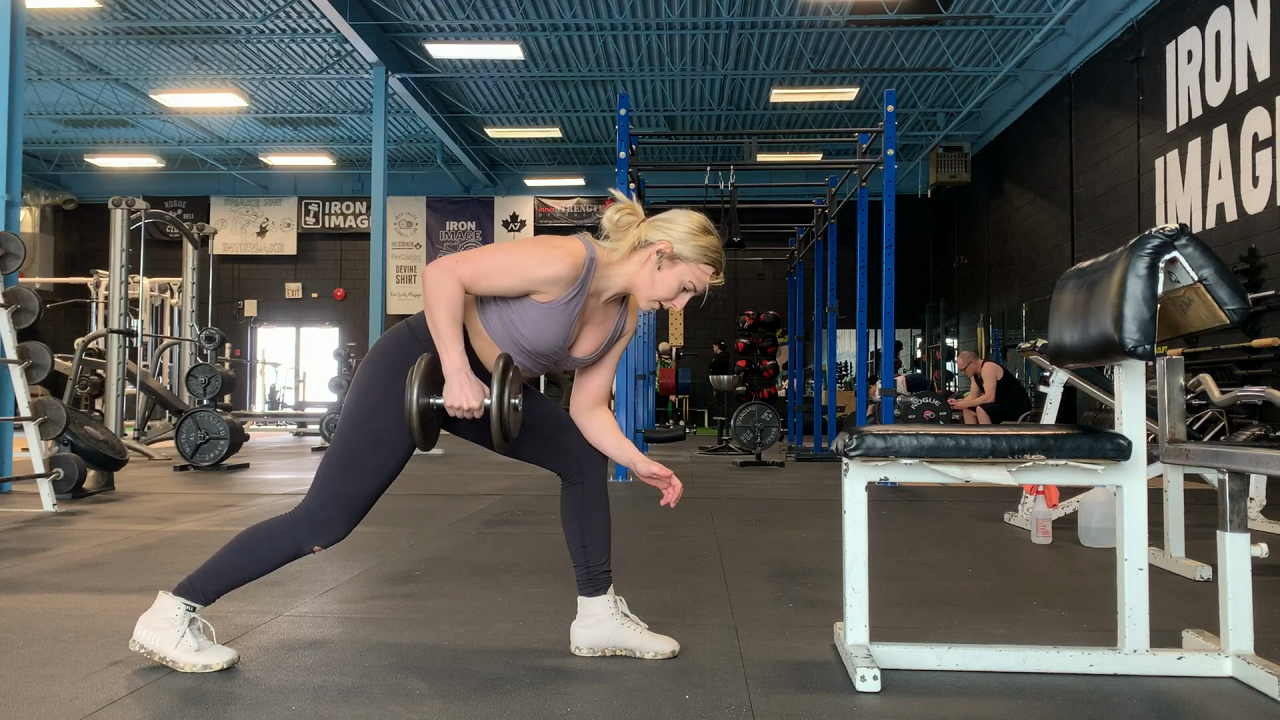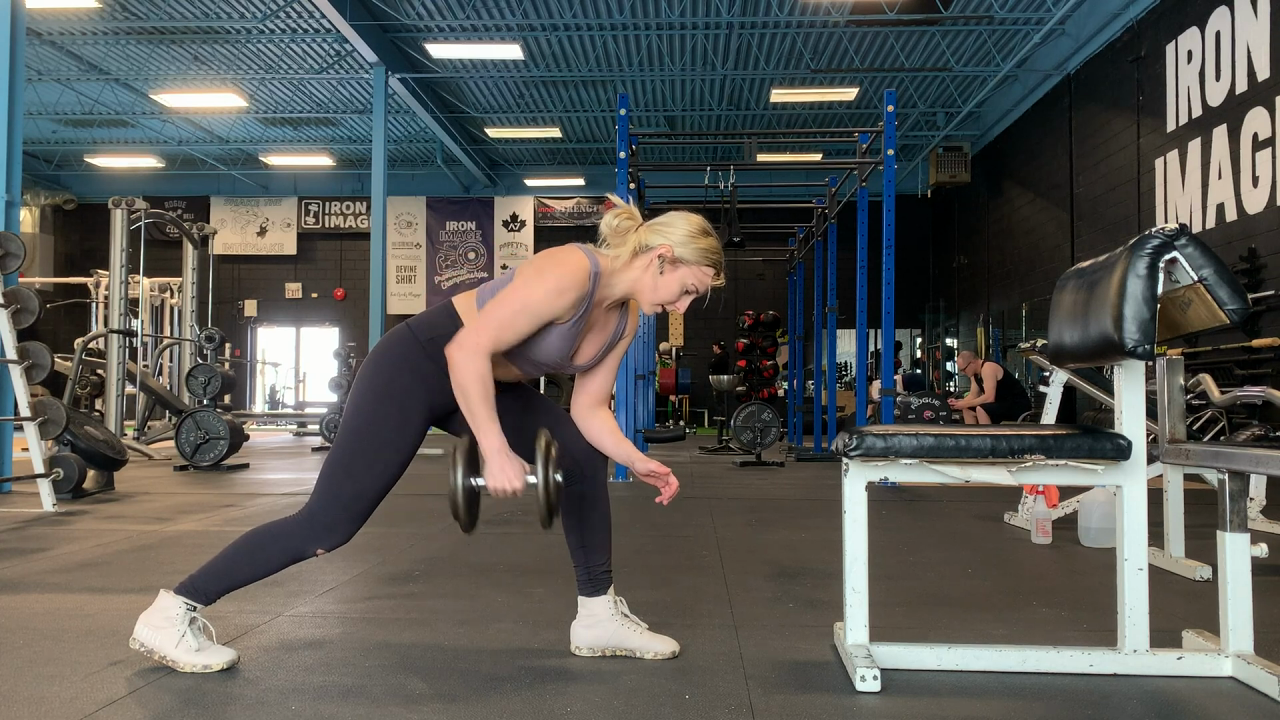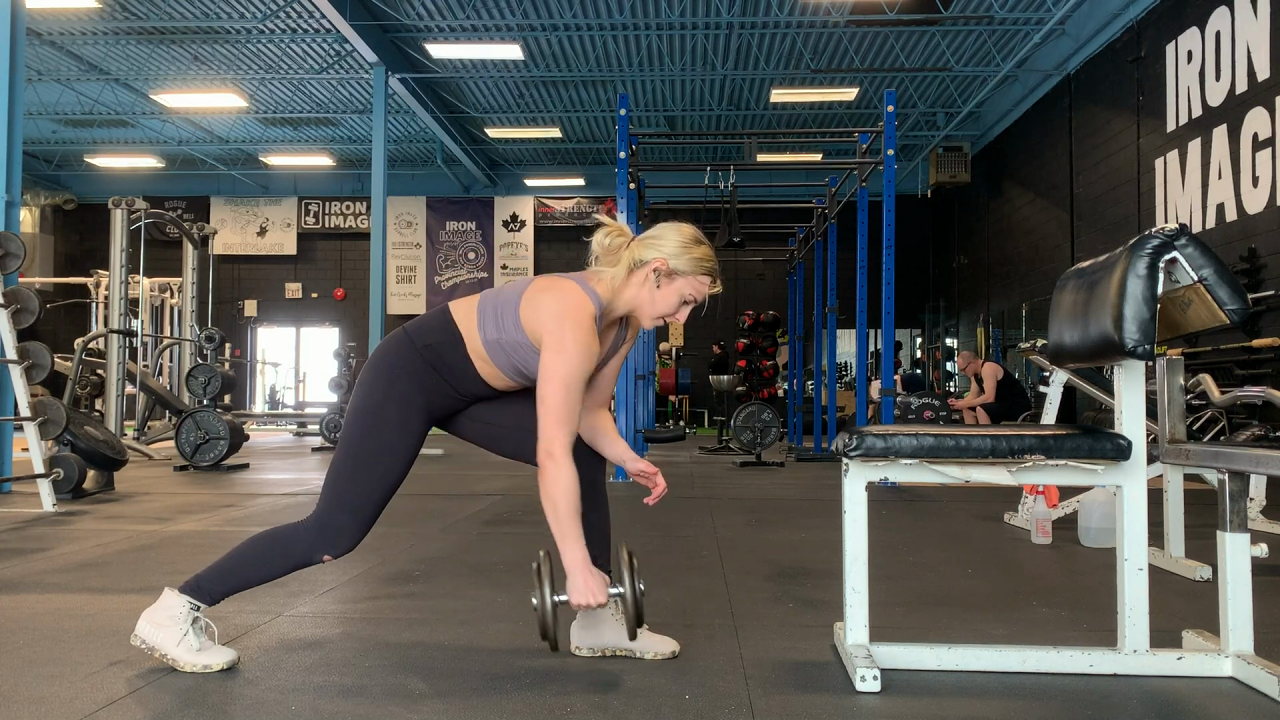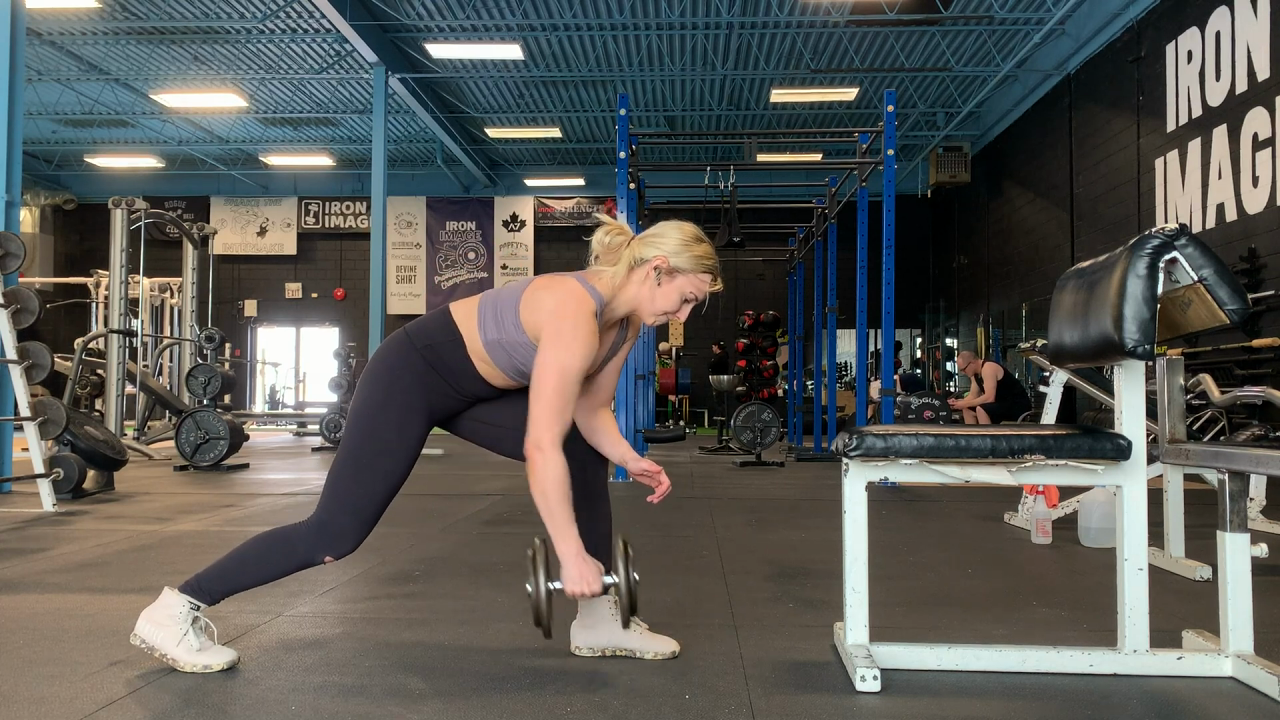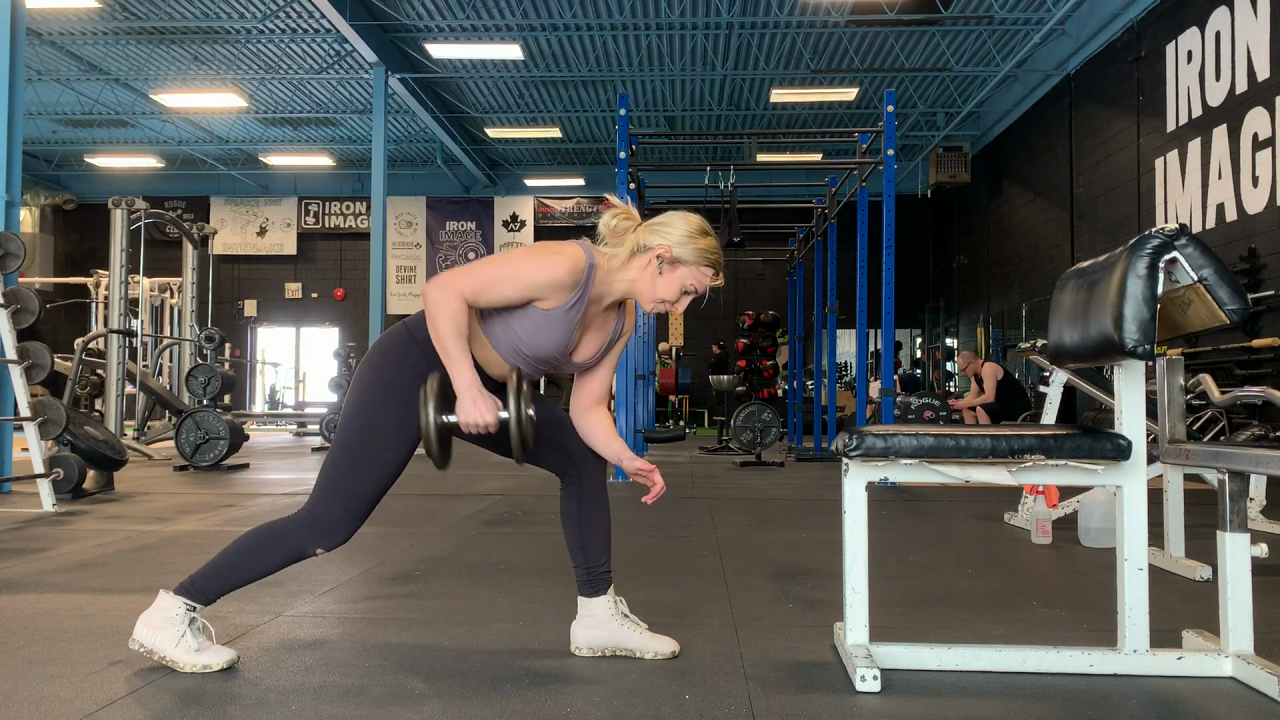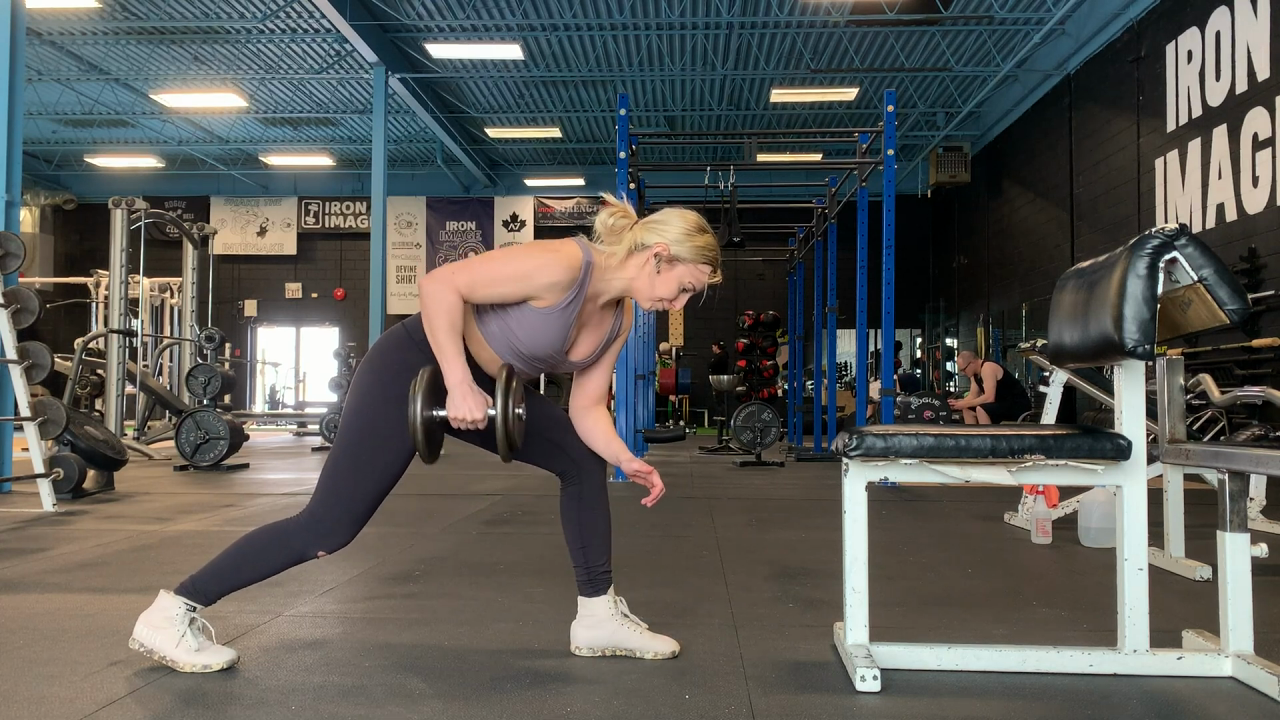
dt=0.4s
person 1, frame 1
left shoulder: (624, 316)
right shoulder: (565, 260)
left elbow: (588, 409)
right elbow: (441, 272)
left wrist: (638, 461)
right wrist: (456, 373)
left hip: (480, 380)
right hip: (417, 365)
left knee: (584, 460)
right knee: (325, 520)
left ankle: (598, 618)
right ankle: (170, 614)
person 1, frame 2
left shoulder: (626, 318)
right shoulder: (570, 274)
left elbow: (589, 408)
right elbow: (466, 352)
left wrist: (635, 459)
right wrist: (496, 452)
left hip: (474, 376)
right hip: (415, 367)
left knee: (585, 460)
right knee: (329, 524)
left ankle: (598, 618)
right ankle: (171, 614)
person 1, frame 3
left shoulder: (625, 322)
right shoulder: (574, 316)
left elbow: (588, 411)
right elbow: (552, 456)
left wrist: (628, 459)
right wrist: (577, 569)
left hip: (474, 386)
right hip: (411, 373)
left knee: (590, 460)
right knee: (335, 531)
left ankle: (594, 623)
right ankle: (173, 612)
person 1, frame 4
left shoulder: (626, 325)
right shoulder: (575, 311)
left elbow: (590, 412)
right elbow: (539, 447)
left wrist: (631, 459)
right wrist: (573, 557)
left hip: (477, 388)
right hip: (414, 372)
left knee: (590, 462)
right knee: (337, 531)
left ankle: (596, 621)
right ankle: (173, 612)
person 1, frame 5
left shoulder: (622, 319)
right shoulder: (565, 266)
left elbow: (588, 408)
right elbow: (444, 288)
left wrist: (627, 459)
right wrist: (467, 387)
left hip: (486, 383)
right hip: (415, 366)
left knee: (585, 461)
right knee: (329, 523)
left ankle: (597, 617)
right ankle: (169, 614)
person 1, frame 6
left shoulder: (620, 316)
right shoulder: (562, 264)
left elbow: (587, 406)
right elbow: (438, 285)
left wrist: (627, 459)
right wrist: (458, 384)
left hip: (477, 377)
right hip: (413, 366)
left knee: (584, 460)
right knee: (330, 525)
left ankle: (598, 618)
right ankle: (170, 613)
